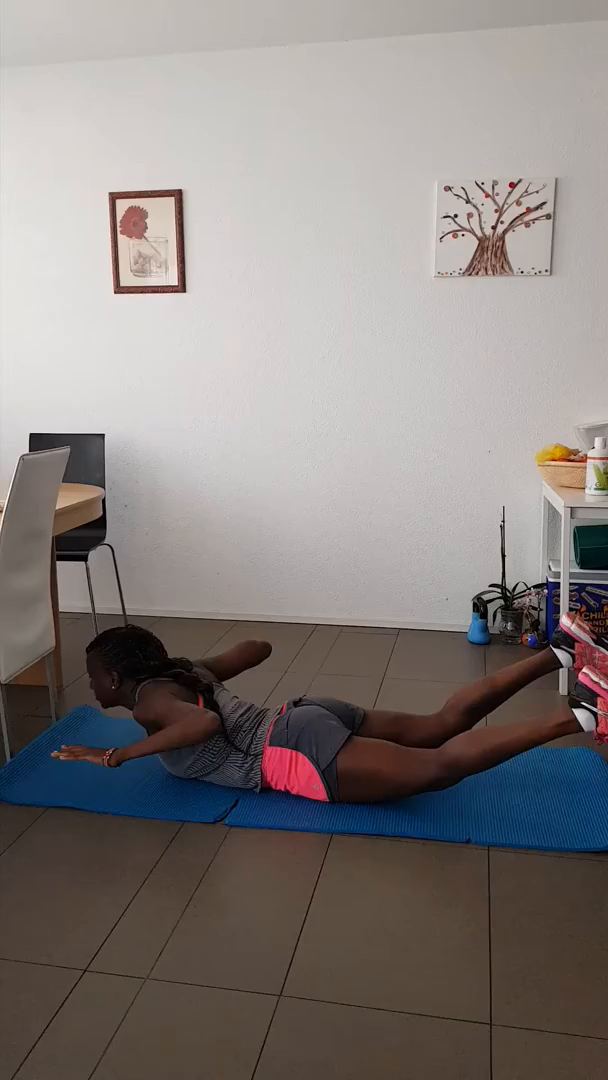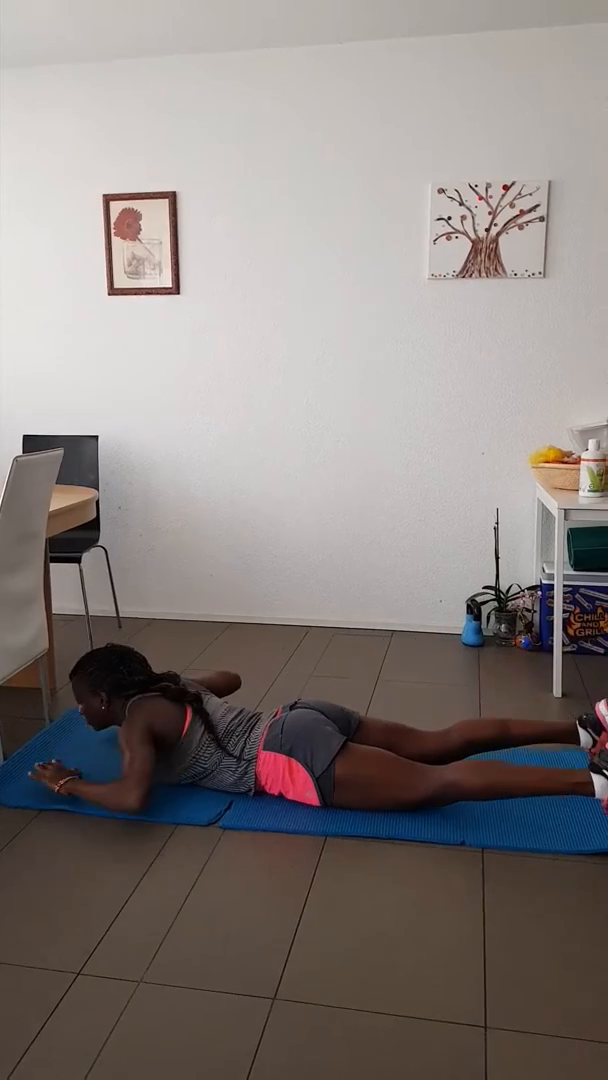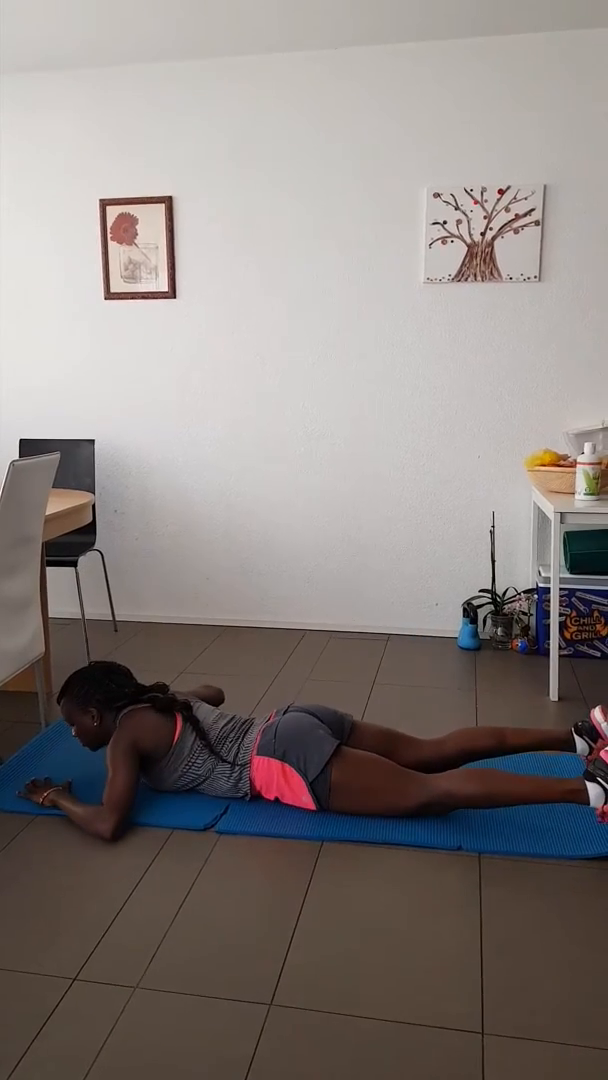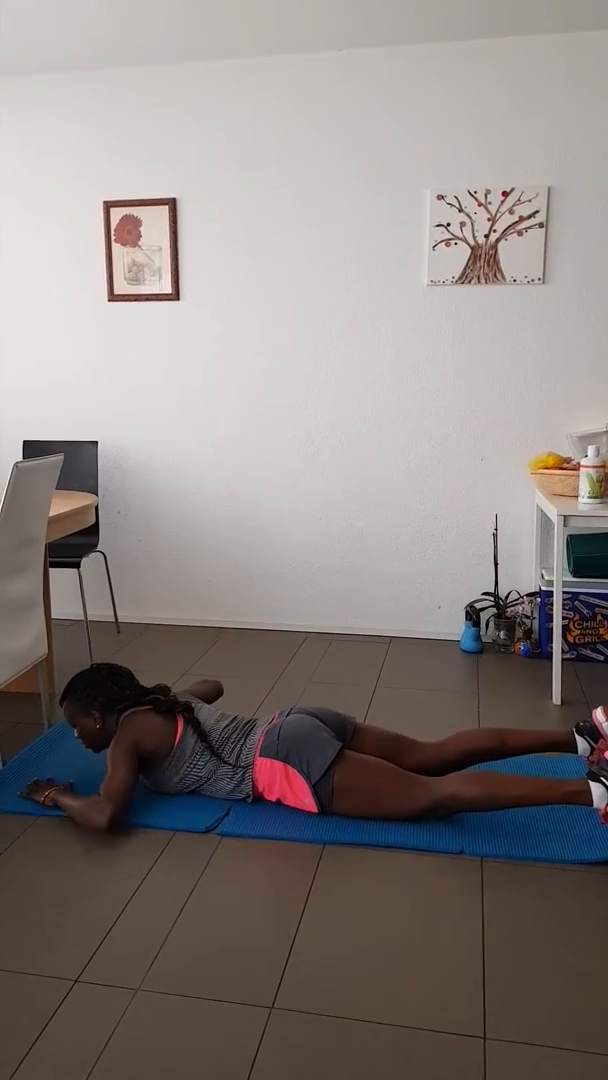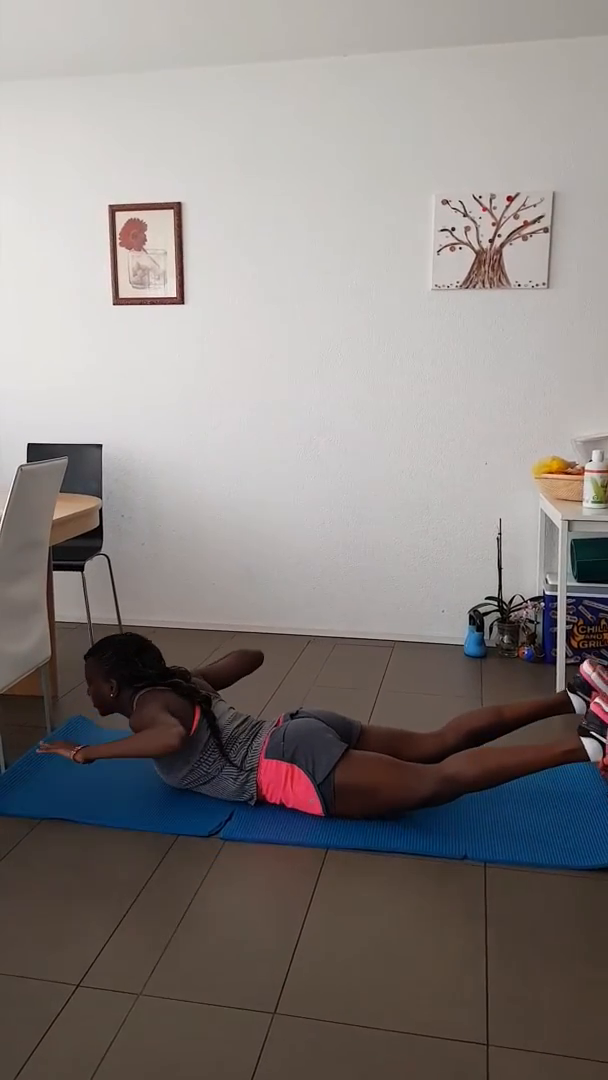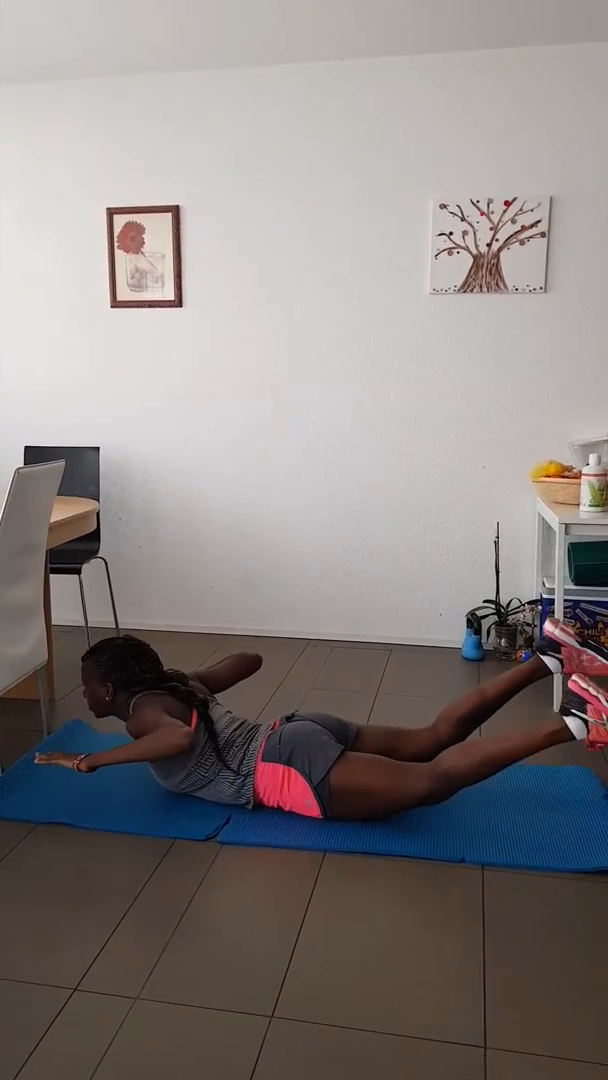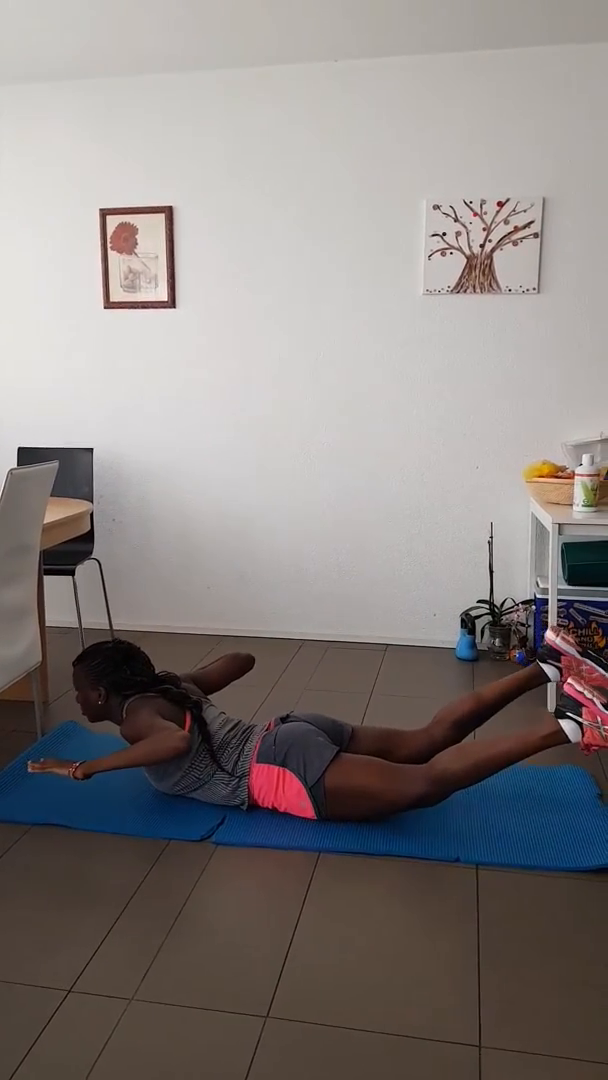
dt=0.5s
person 1, frame 1
left shoulder: (149, 701)
right shoulder: (187, 673)
left elbow: (205, 722)
right elbow: (260, 646)
left wrist: (115, 755)
left hip: (303, 756)
right hip: (308, 719)
left knee: (444, 764)
right knee: (444, 725)
right ankle: (559, 651)
person 1, frame 2
left shoulder: (135, 722)
right shoulder: (174, 689)
left elbow: (135, 798)
right elbow: (231, 677)
left wrist: (69, 784)
left hip: (296, 761)
right hip: (305, 722)
left knee: (438, 784)
right knee: (443, 745)
person 1, frame 3
left shoulder: (126, 734)
right shoulder: (162, 701)
left elbow: (110, 824)
right elbow: (214, 691)
left wrist: (59, 799)
left hip: (289, 761)
right hip: (299, 727)
left knee: (431, 792)
right knee: (432, 753)
person 1, frame 4
left shoulder: (128, 735)
right shoulder: (166, 702)
left elbow: (105, 816)
right elbow: (213, 683)
left wrist: (58, 797)
left hip: (293, 766)
right hip: (301, 729)
left knee: (435, 796)
right knee: (435, 756)
person 1, frame 5
left shoulder: (147, 708)
right shoulder: (182, 683)
left elbow: (175, 736)
right elbow: (251, 654)
left wrist: (90, 752)
left hip: (298, 767)
right hip: (304, 733)
left knee: (440, 781)
right knee: (439, 745)
person 1, frame 6
left shoulder: (142, 713)
right shoulder: (180, 686)
left elbow: (180, 738)
right elbow: (250, 659)
left wrist: (92, 760)
left hip: (293, 772)
right hip: (301, 735)
left knee: (434, 778)
right knee: (433, 740)
right ankle: (547, 658)
person 1, frame 7
left shoulder: (135, 716)
right shoulder: (172, 688)
left elbow: (175, 740)
right elbow: (242, 658)
left wrist: (85, 767)
left hip: (288, 771)
right hip: (295, 736)
left knee: (430, 781)
right knee: (431, 740)
right ankle: (547, 666)
